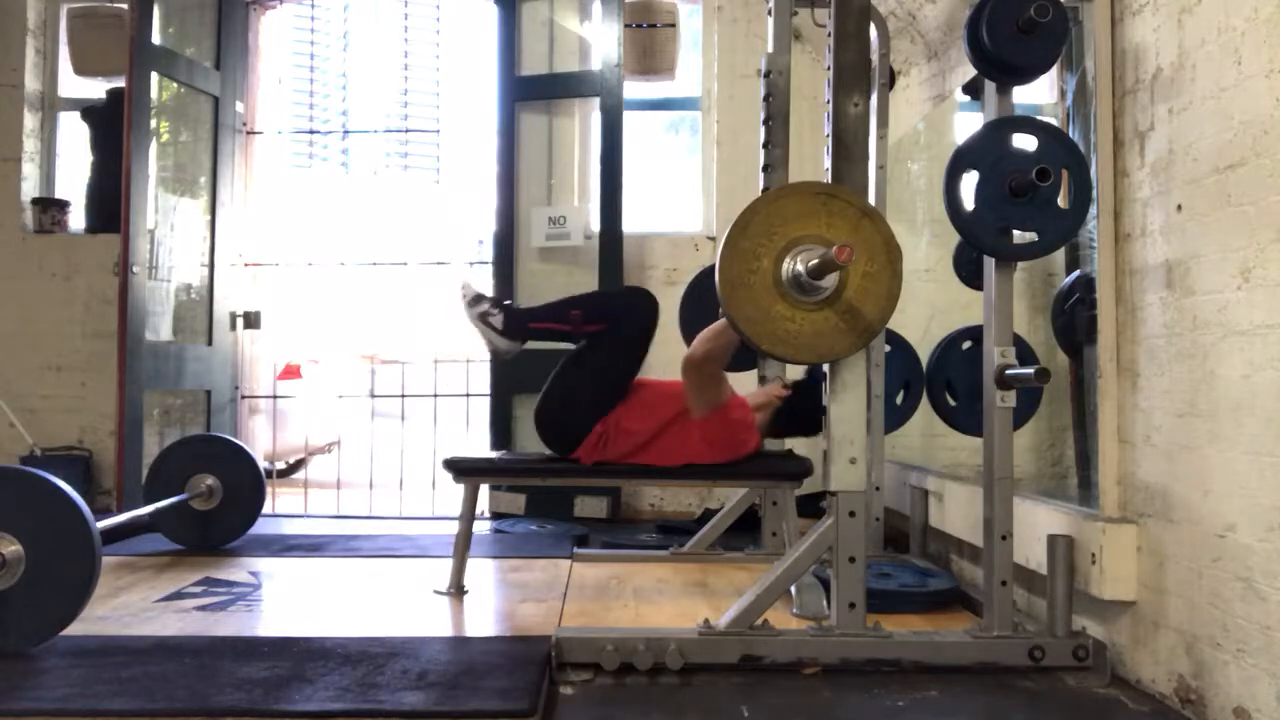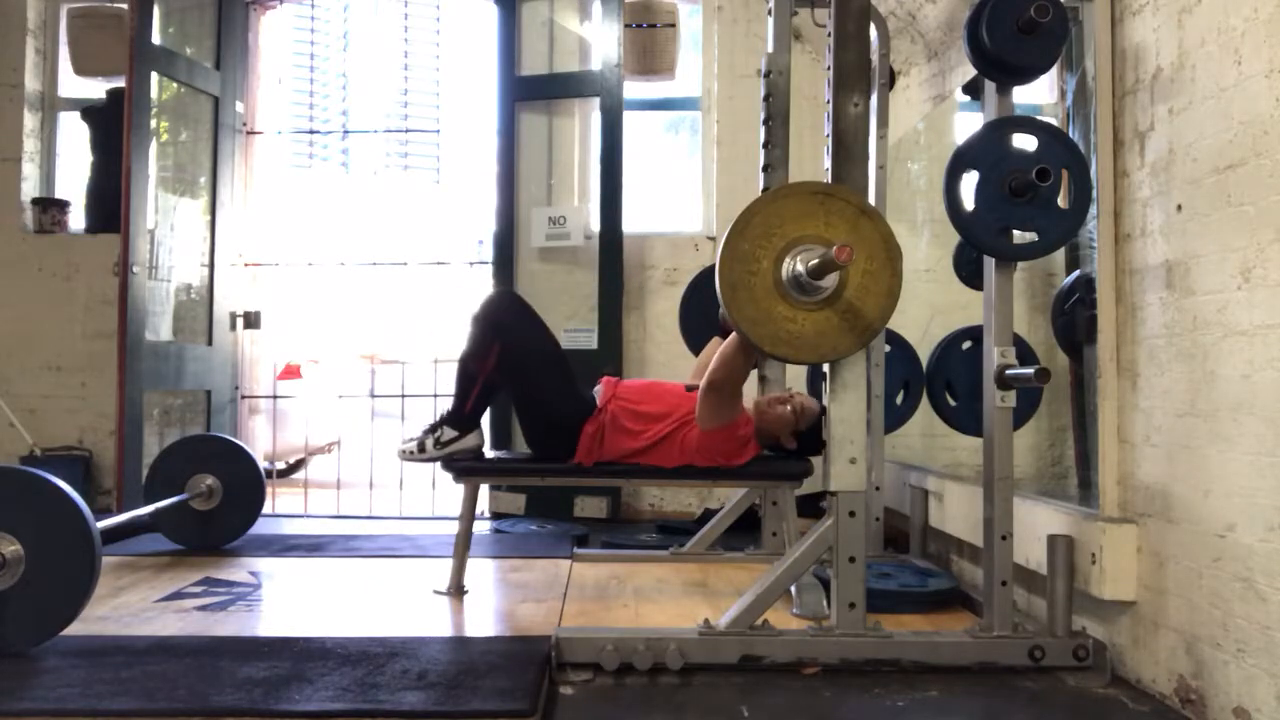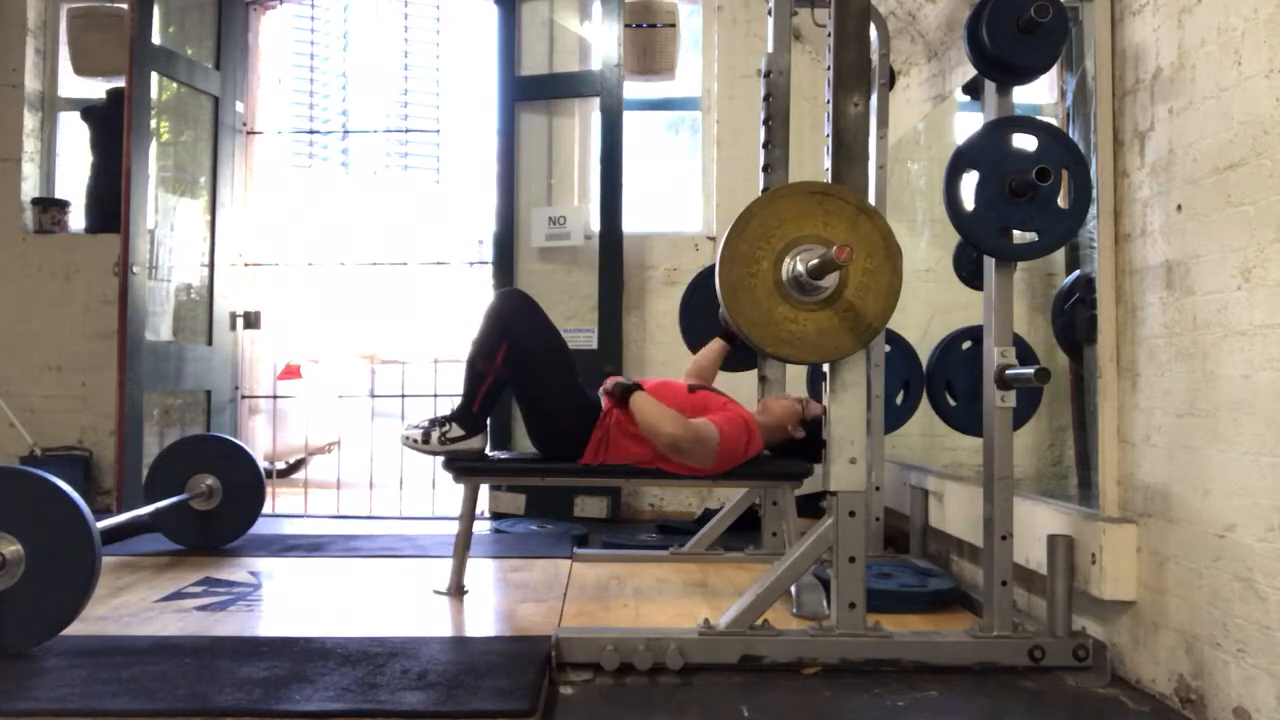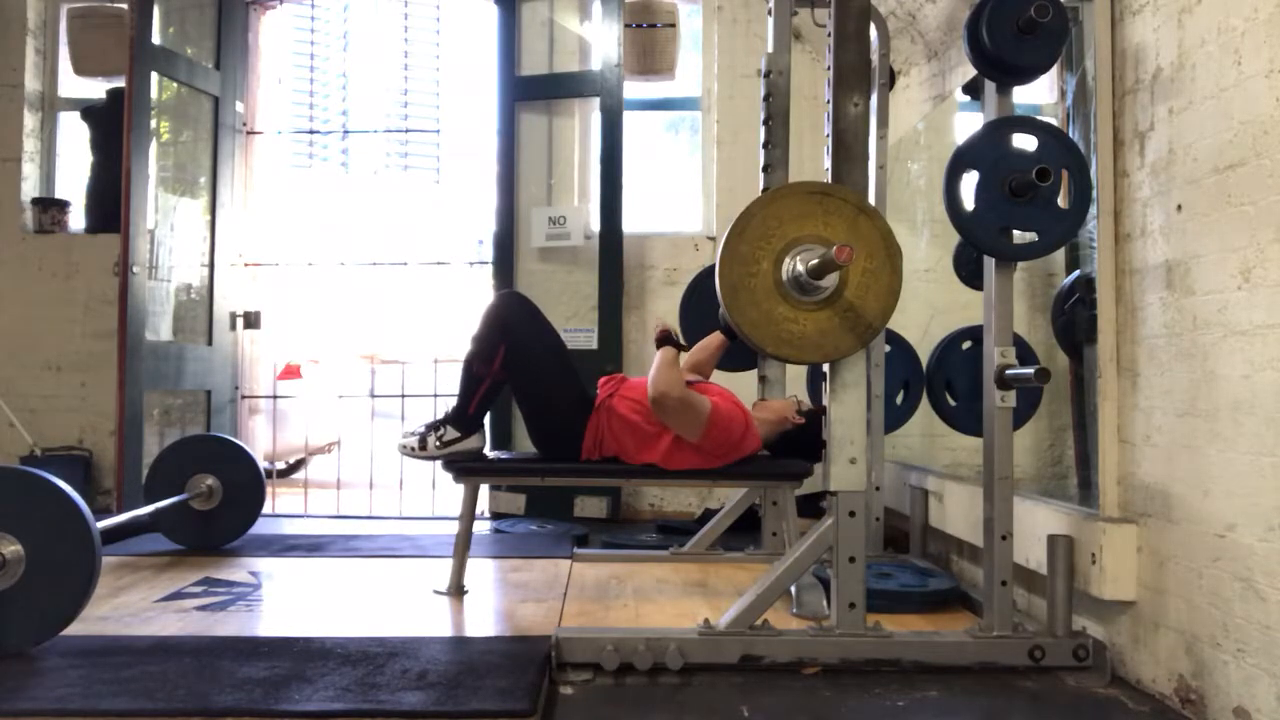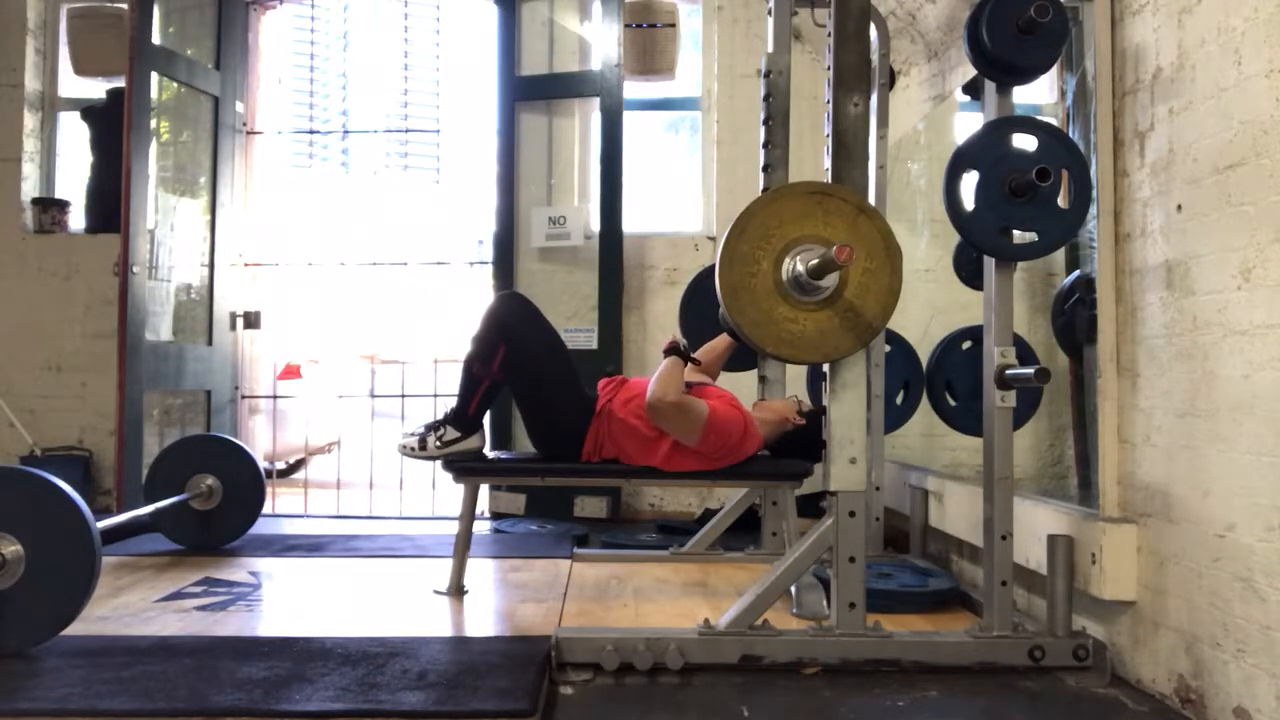
dt=1s
person 1, frame 1
left shoulder: (730, 426)
right shoulder: (743, 428)
left elbow: (697, 361)
right elbow: (705, 364)
left hip: (576, 426)
right hip: (594, 424)
left knee: (636, 306)
right knee: (632, 311)
left ankle: (508, 325)
right ankle: (510, 327)
person 1, frame 2
left shoulder: (732, 442)
right shoulder: (739, 428)
left elbow: (717, 382)
right elbow: (703, 377)
right wrist: (732, 326)
left hip: (573, 433)
right hip: (588, 410)
left knee: (500, 312)
right knee: (504, 309)
left ankle: (459, 429)
right ankle: (461, 426)
person 1, frame 3
left shoulder: (738, 435)
right shoulder: (738, 424)
left elbow: (675, 438)
right elbow: (692, 383)
left wrist: (630, 393)
right wrist: (728, 335)
left hip: (579, 435)
right hip: (592, 415)
left knee: (509, 309)
right knee: (513, 308)
left ankle: (466, 427)
right ankle: (468, 422)
person 1, frame 4
left shoulder: (733, 427)
right shoulder: (735, 425)
left elbow: (665, 396)
right elbow: (690, 373)
left wrist: (666, 342)
right wrist: (729, 330)
left hip: (578, 431)
right hip: (590, 417)
left knee: (509, 311)
right knee: (512, 314)
left ankle: (461, 428)
right ankle: (463, 425)
person 1, frame 5
left shoulder: (733, 429)
right shoulder: (737, 425)
left elbow: (661, 403)
right elbow: (698, 372)
left wrist: (675, 354)
right wrist: (737, 331)
left hip: (577, 432)
right hip: (589, 416)
left knee: (509, 312)
right knee: (511, 313)
left ankle: (461, 428)
right ankle: (463, 424)
